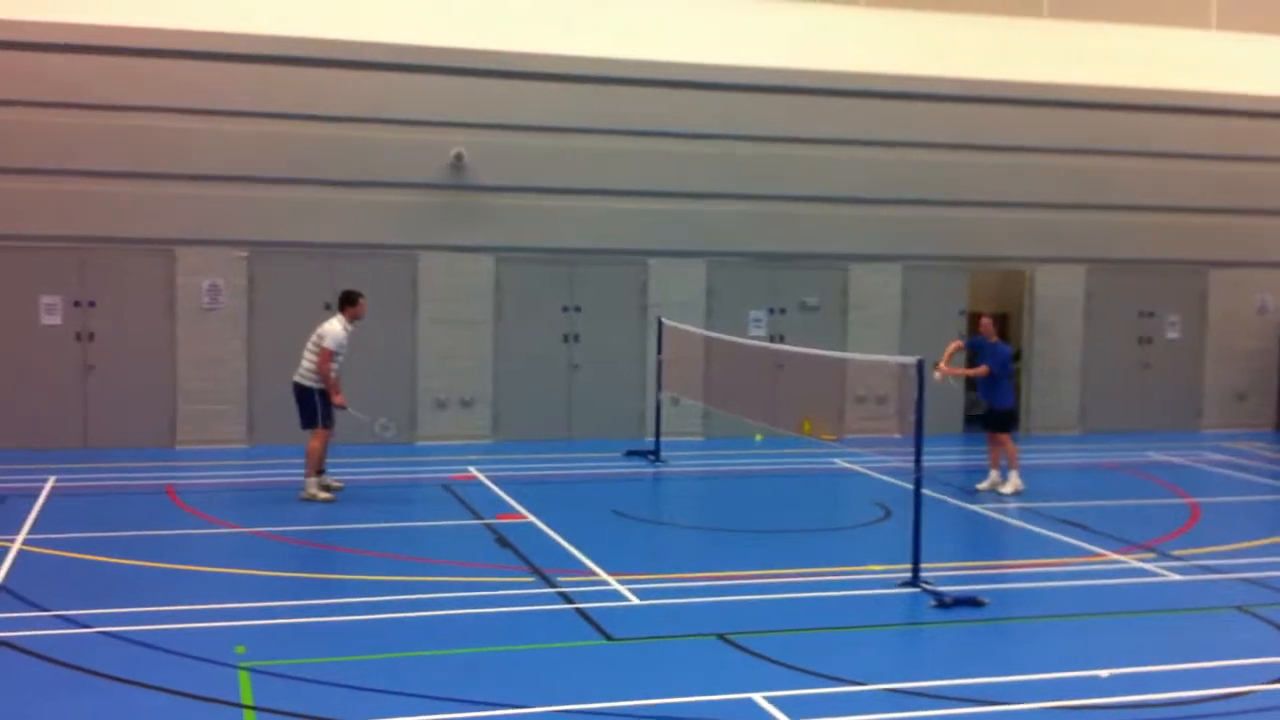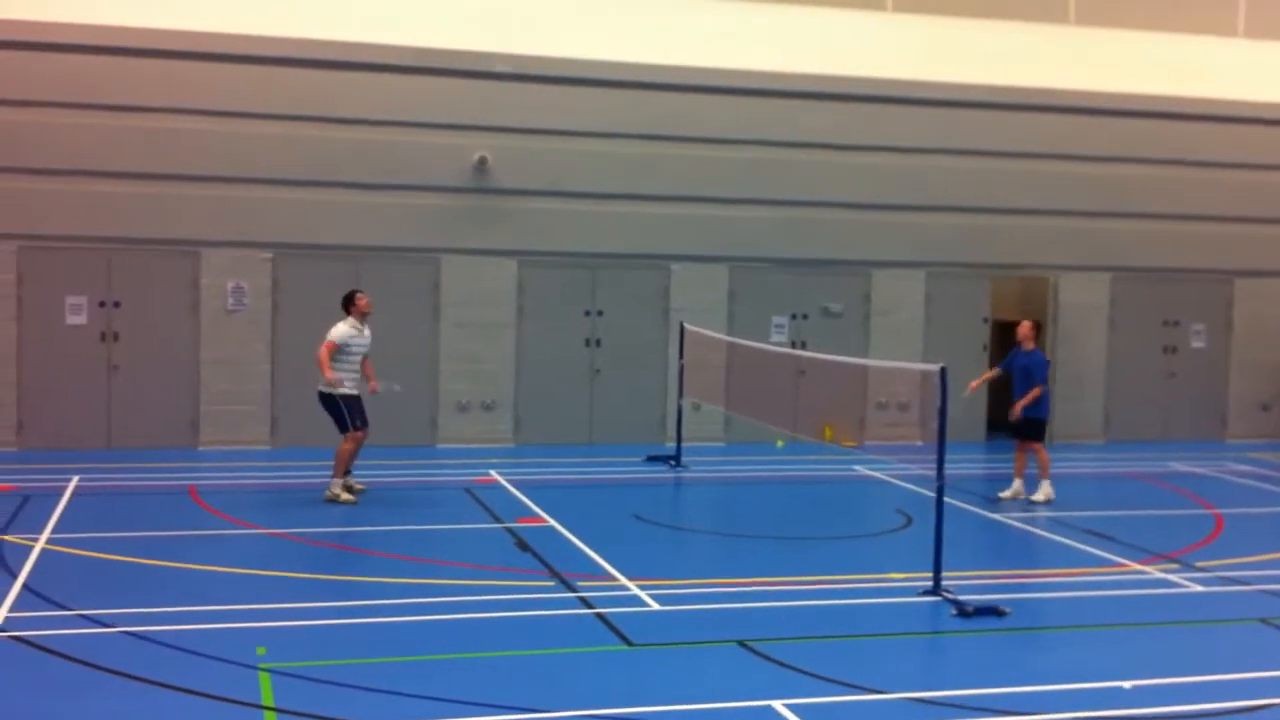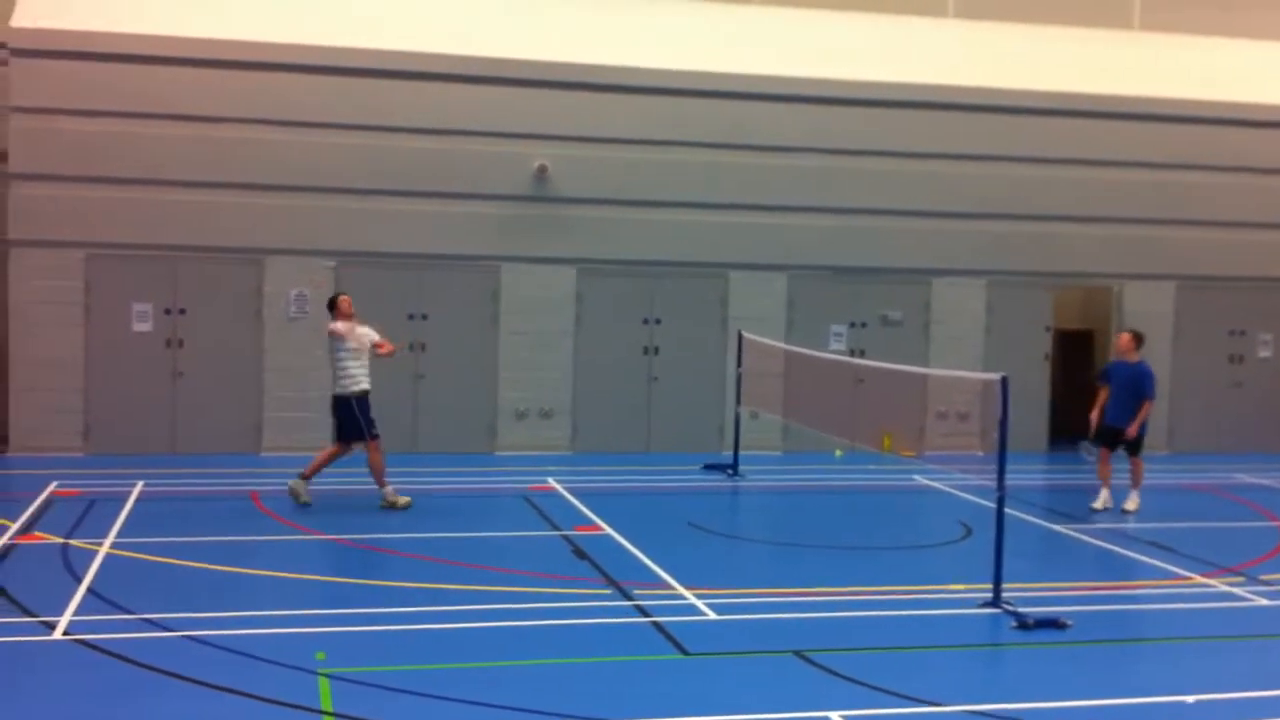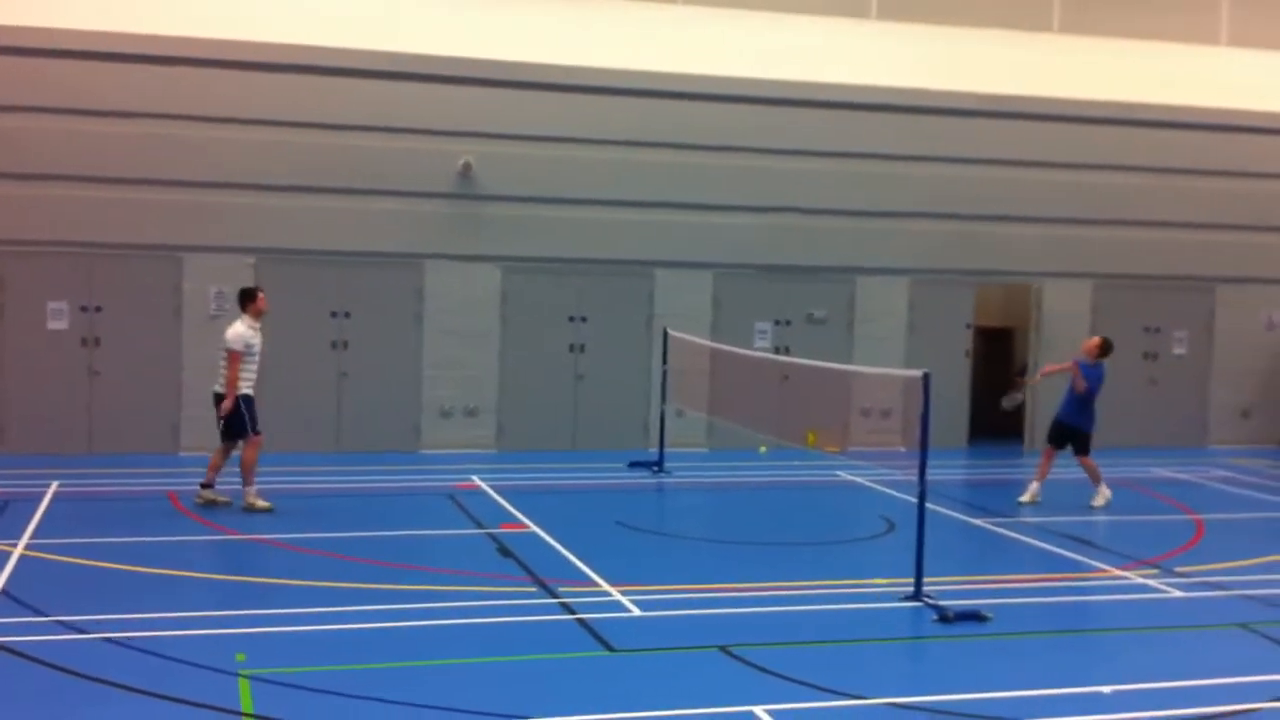
dt=0.7s
person 1, frame 1
left shoulder: (340, 328)
right shoulder: (336, 330)
right elbow: (322, 365)
left wrist: (338, 392)
right wrist: (333, 394)
left hip: (315, 386)
right hip: (311, 386)
left knee: (325, 432)
right knee: (319, 433)
left ankle: (321, 477)
right ankle: (310, 487)
person 1, frame 2
left shoulder: (365, 333)
right shoulder: (342, 330)
right elbow: (324, 352)
left wrist: (371, 381)
right wrist: (327, 373)
left hip: (351, 392)
right hip: (334, 392)
left knee: (361, 434)
right knee: (353, 435)
left ankle: (346, 478)
right ankle: (335, 488)
person 1, frame 3
left shoulder: (365, 331)
right shoulder: (338, 329)
left elbow: (387, 347)
right elbow: (334, 331)
left wrist: (385, 350)
right wrist: (350, 335)
left hip: (356, 396)
right hip: (348, 397)
left knee: (342, 445)
right knee: (373, 444)
left ankle: (301, 482)
right ankle: (388, 495)
person 1, frame 4
left shoulder: (254, 330)
right shoulder: (239, 331)
right elbow: (232, 368)
right wrist: (229, 398)
left hip: (242, 395)
right hip: (233, 396)
left knee: (229, 444)
right knee: (253, 441)
left ankle: (206, 490)
right ankle: (250, 496)
person 2, frame 1
left shoulder: (1002, 351)
right shoulder: (980, 342)
left elbow: (983, 371)
right elbow: (957, 345)
left wrist: (958, 371)
right wrist: (945, 361)
left hip: (1002, 402)
right hip: (987, 400)
left knee: (1004, 438)
right knee: (991, 437)
left ankle: (1014, 479)
right ankle: (994, 476)
person 2, frame 2
left shoulder: (1039, 359)
right shoulder: (1016, 354)
left elbow: (1039, 388)
right elbow: (998, 370)
left wrist: (1020, 405)
right wrist: (978, 381)
left hip: (1035, 412)
right hip: (1018, 411)
left knee: (1036, 446)
right knee: (1020, 446)
left ankle: (1046, 488)
right ankle: (1018, 486)
person 2, frame 3
left shoulder: (1144, 372)
right shoulder: (1114, 366)
left elbow: (1148, 402)
right elbow: (1105, 388)
left wrist: (1136, 425)
right wrist: (1096, 410)
left hip: (1133, 425)
right hip: (1111, 421)
left knee: (1134, 459)
right knee: (1103, 454)
left ankle: (1134, 496)
right ankle: (1105, 495)
person 2, frame 4
left shoulder: (1096, 372)
right shoulder: (1085, 363)
left elbow: (1081, 390)
right elbow: (1068, 367)
left wrist: (1075, 371)
right wrist: (1049, 371)
left hip: (1081, 422)
right hip: (1063, 417)
left knee: (1083, 458)
right knee: (1049, 451)
left ankle: (1102, 490)
right ankle: (1034, 490)
